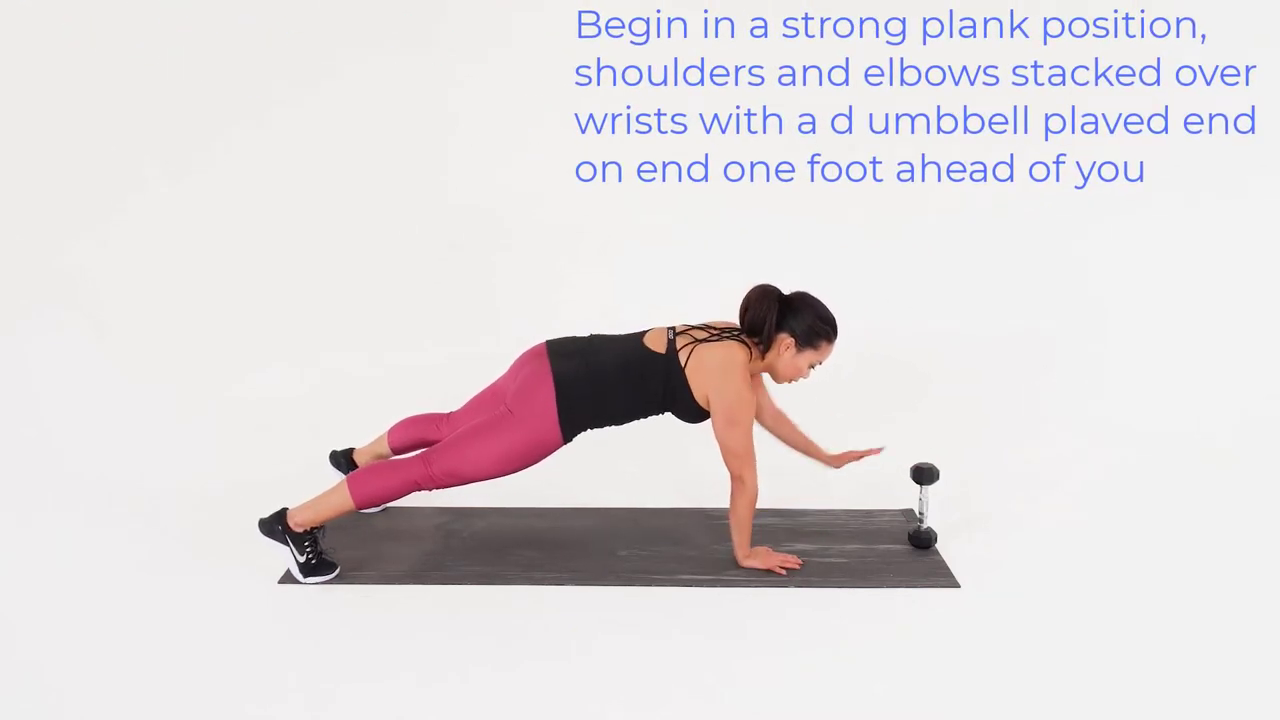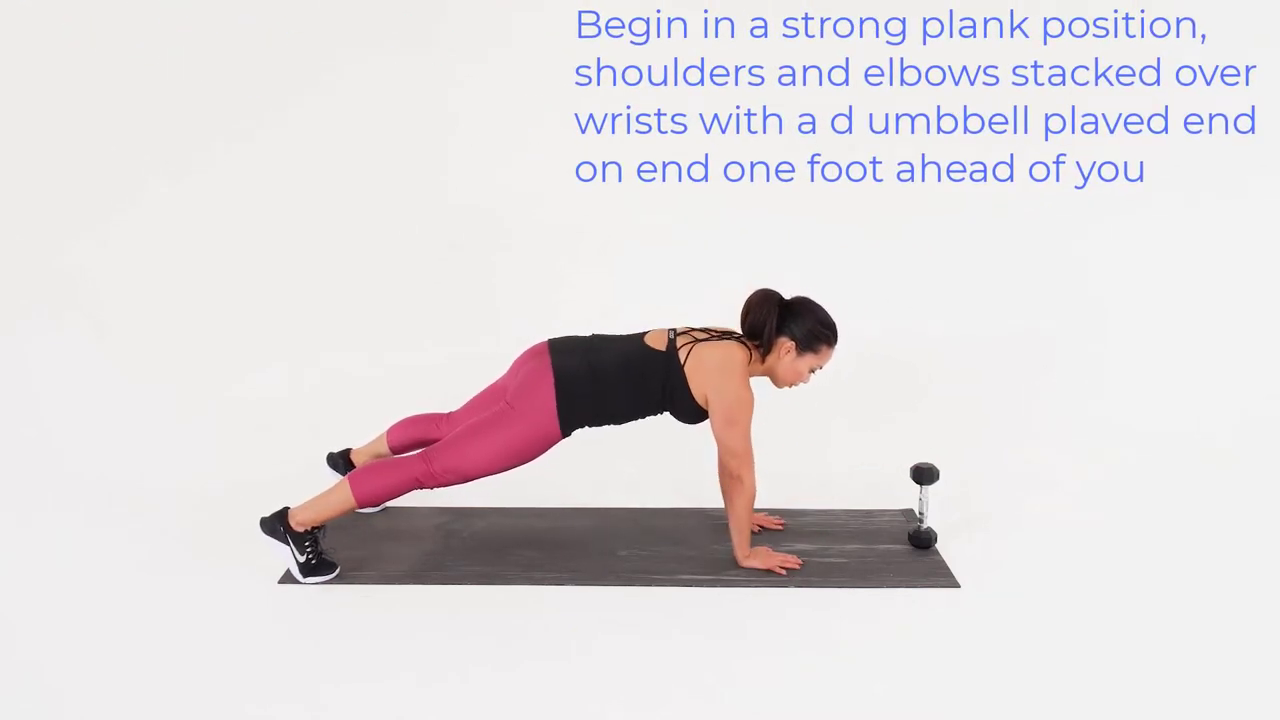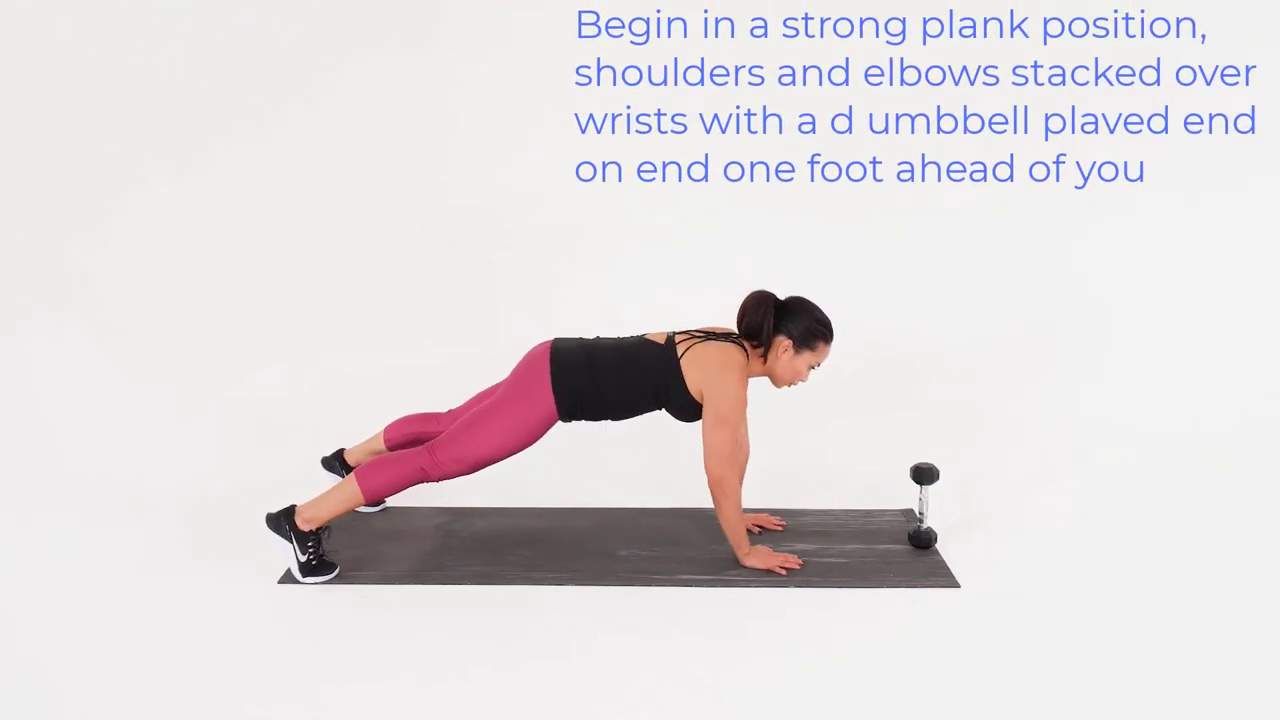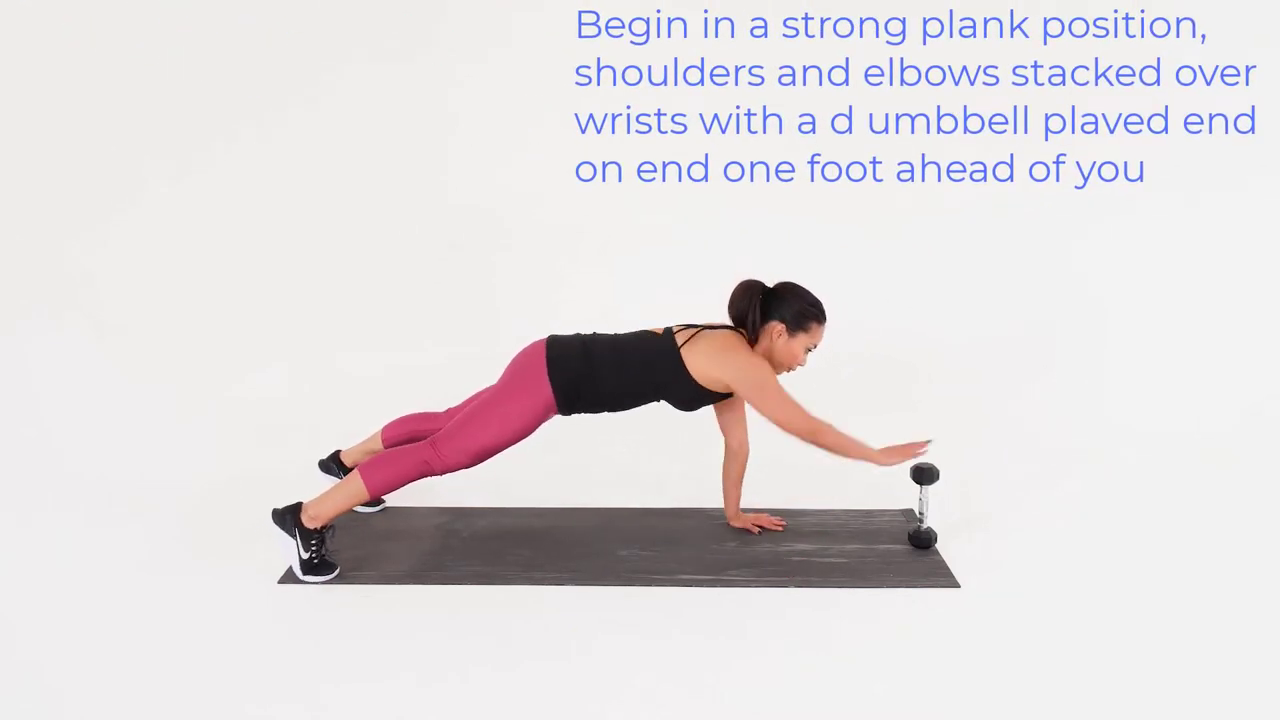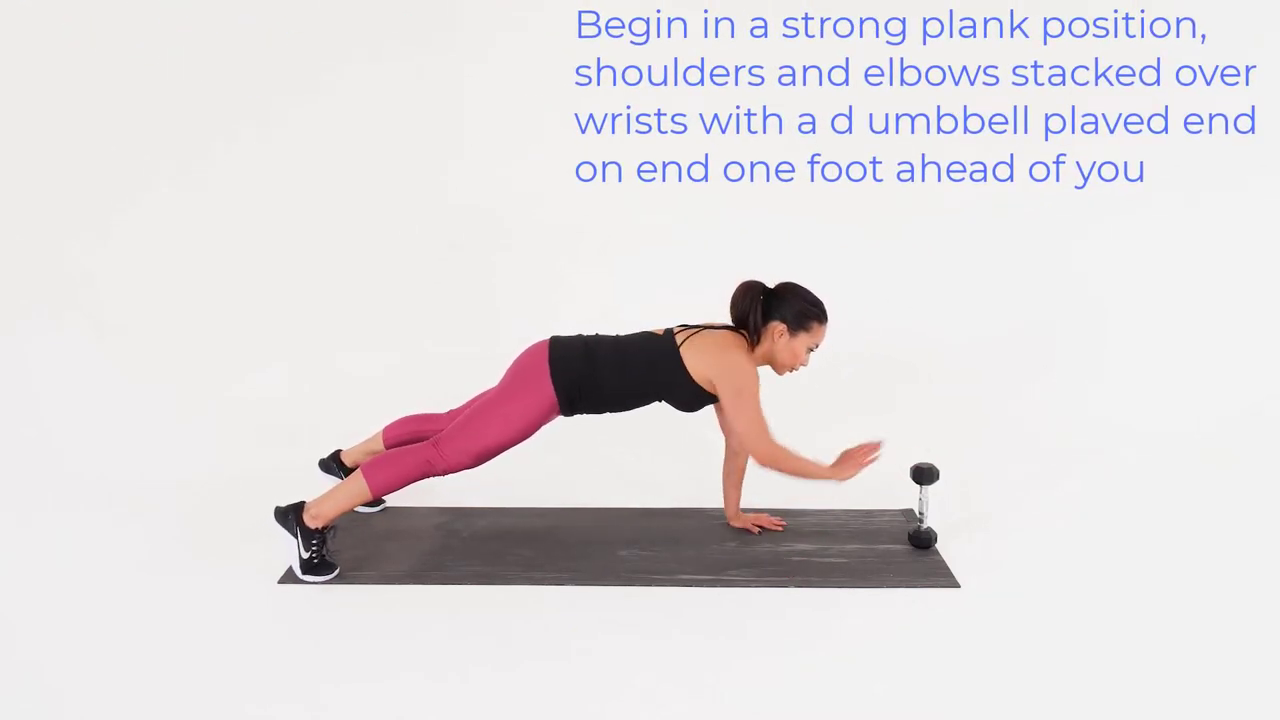
dt=0.3s
person 1, frame 1
left shoulder: (734, 342)
right shoulder: (731, 379)
left elbow: (767, 413)
right elbow: (743, 477)
left wrist: (827, 457)
right wrist: (745, 552)
left hip: (547, 366)
right hip: (553, 408)
left knee: (449, 428)
right knee: (436, 468)
left ankle: (356, 458)
right ankle: (296, 522)
person 1, frame 2
left shoulder: (730, 345)
right shoulder: (733, 379)
left elbow: (729, 456)
right elbow: (740, 473)
left wrist: (742, 513)
right wrist: (745, 551)
left hip: (549, 364)
right hip: (552, 399)
left knee: (449, 426)
right knee: (436, 465)
left ankle: (355, 459)
right ankle: (296, 521)
person 1, frame 3
left shoulder: (731, 348)
right shoulder: (727, 372)
left elbow: (734, 445)
right elbow: (722, 475)
left wrist: (738, 512)
right wrist: (745, 551)
left hip: (555, 368)
right hip: (551, 387)
left knee: (448, 425)
right knee: (439, 458)
left ankle: (349, 459)
right ankle: (302, 521)
person 1, frame 4
left shoulder: (730, 352)
right shoulder: (737, 359)
left elbow: (736, 439)
right elbow: (804, 427)
left wrist: (733, 511)
right wrist: (878, 454)
left hip: (558, 373)
right hip: (550, 374)
left knee: (444, 425)
right knee: (438, 453)
left ankle: (346, 459)
right ankle: (307, 518)
person 1, frame 5
left shoulder: (728, 350)
right shoulder: (733, 358)
left elbow: (735, 441)
right elbow: (758, 446)
left wrist: (733, 511)
right wrist: (832, 471)
left hip: (556, 372)
right hip: (550, 379)
left knee: (444, 427)
right knee: (442, 452)
left ankle: (346, 459)
right ankle: (310, 518)
